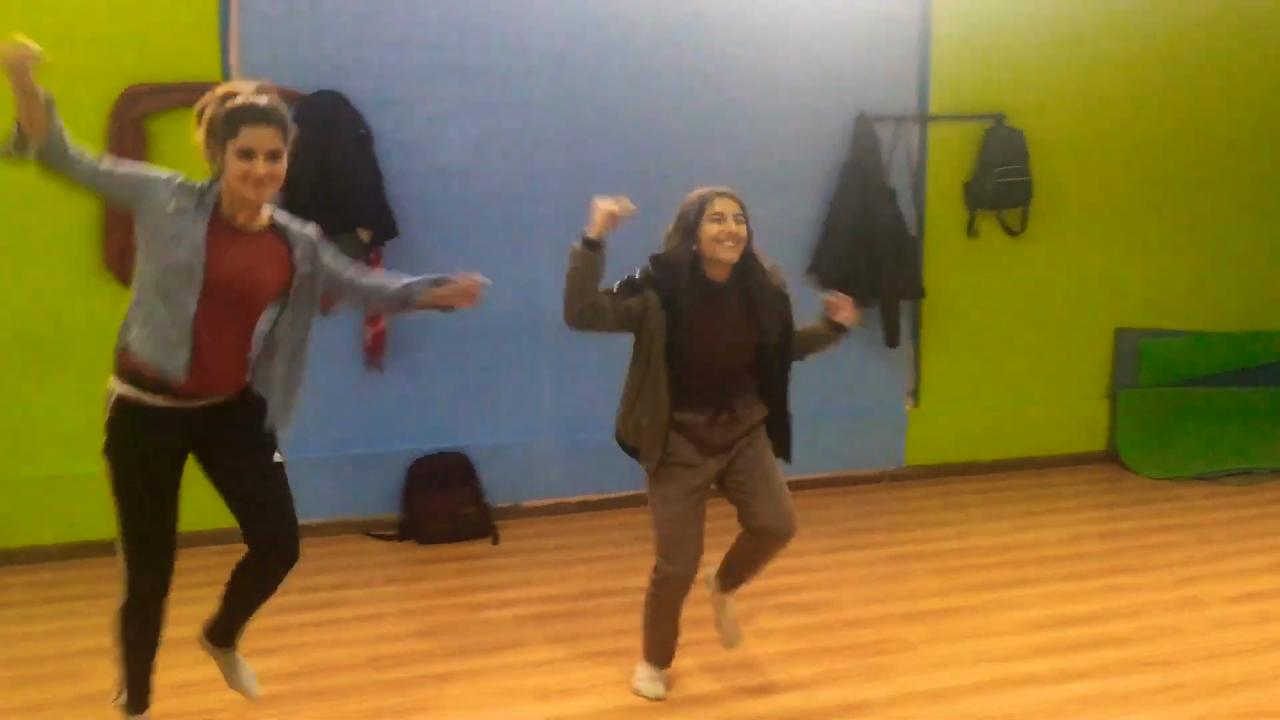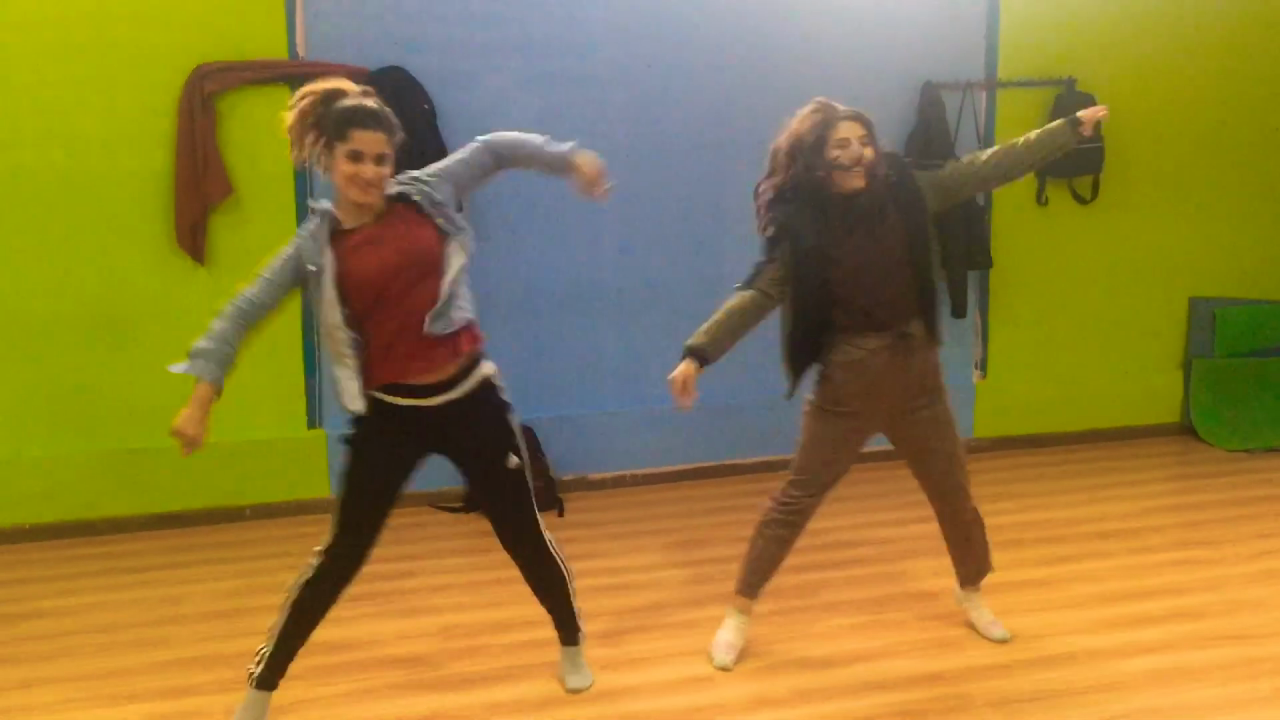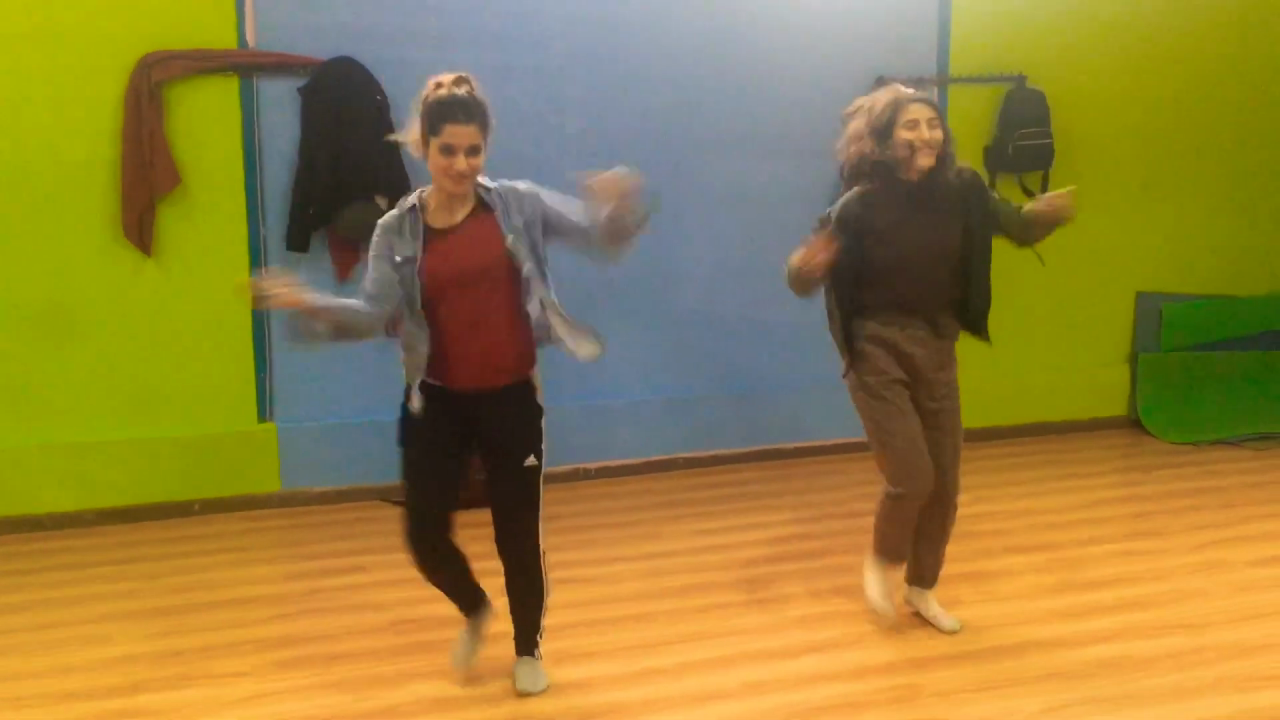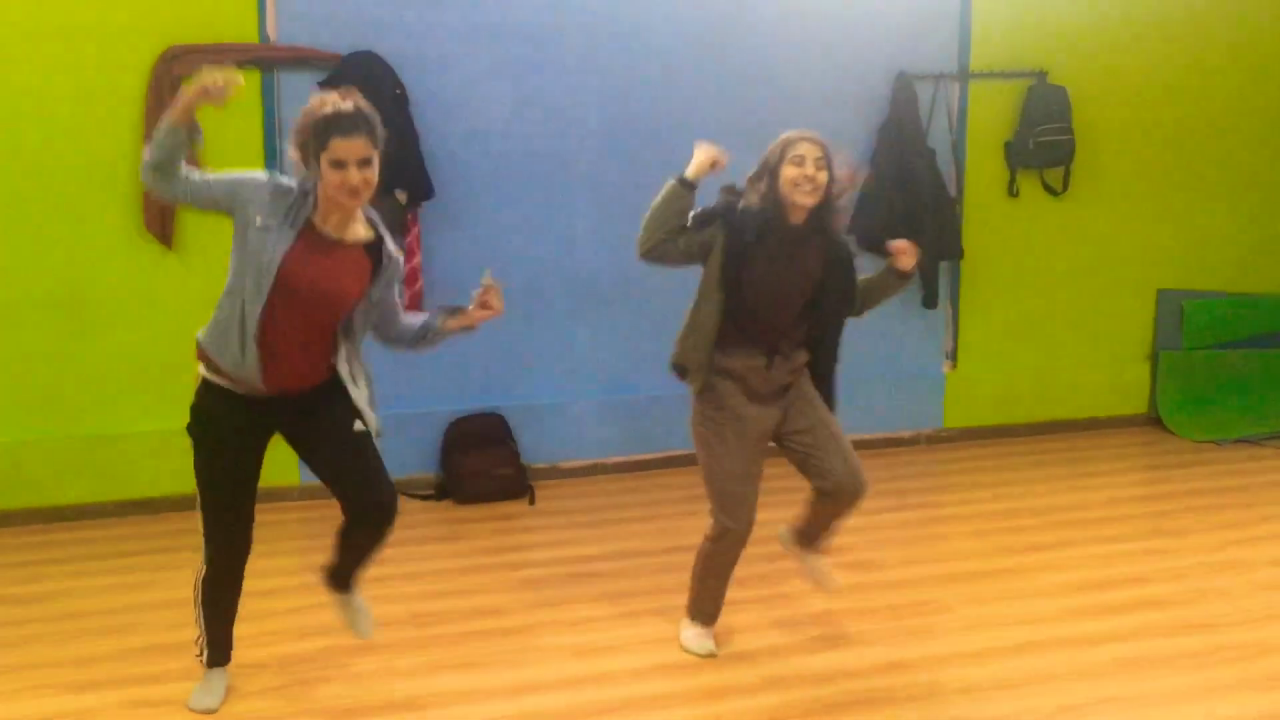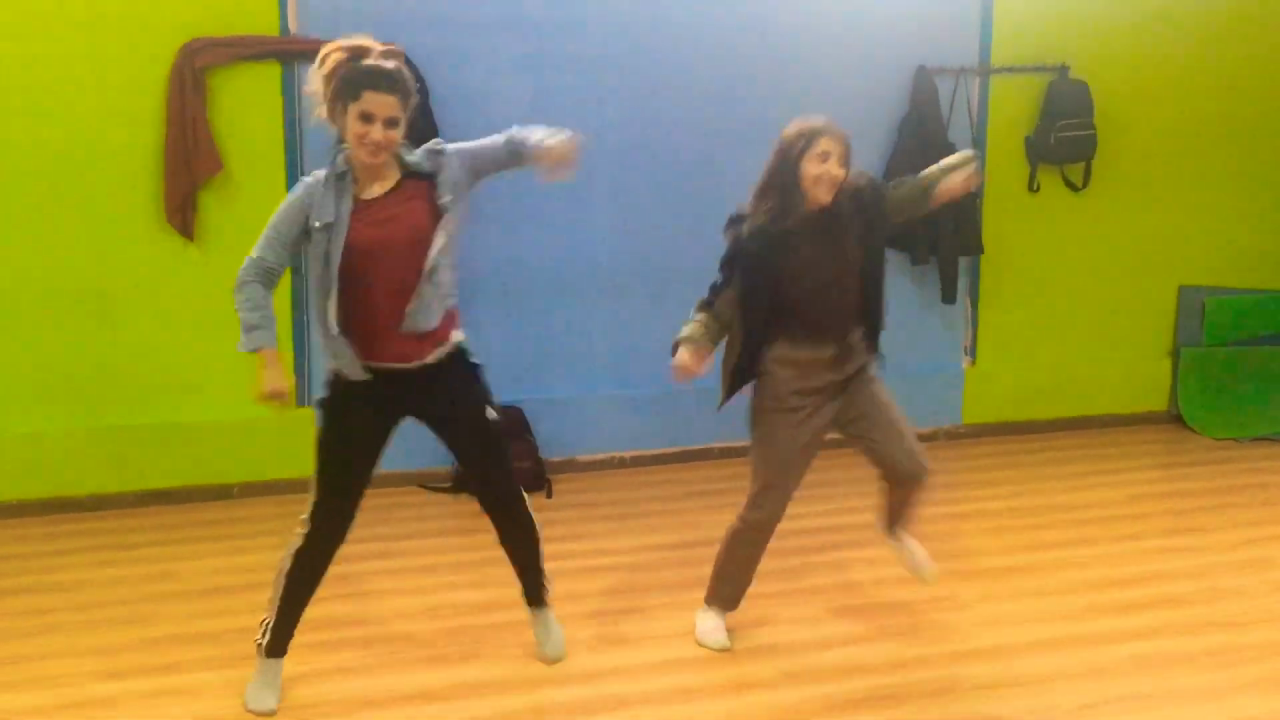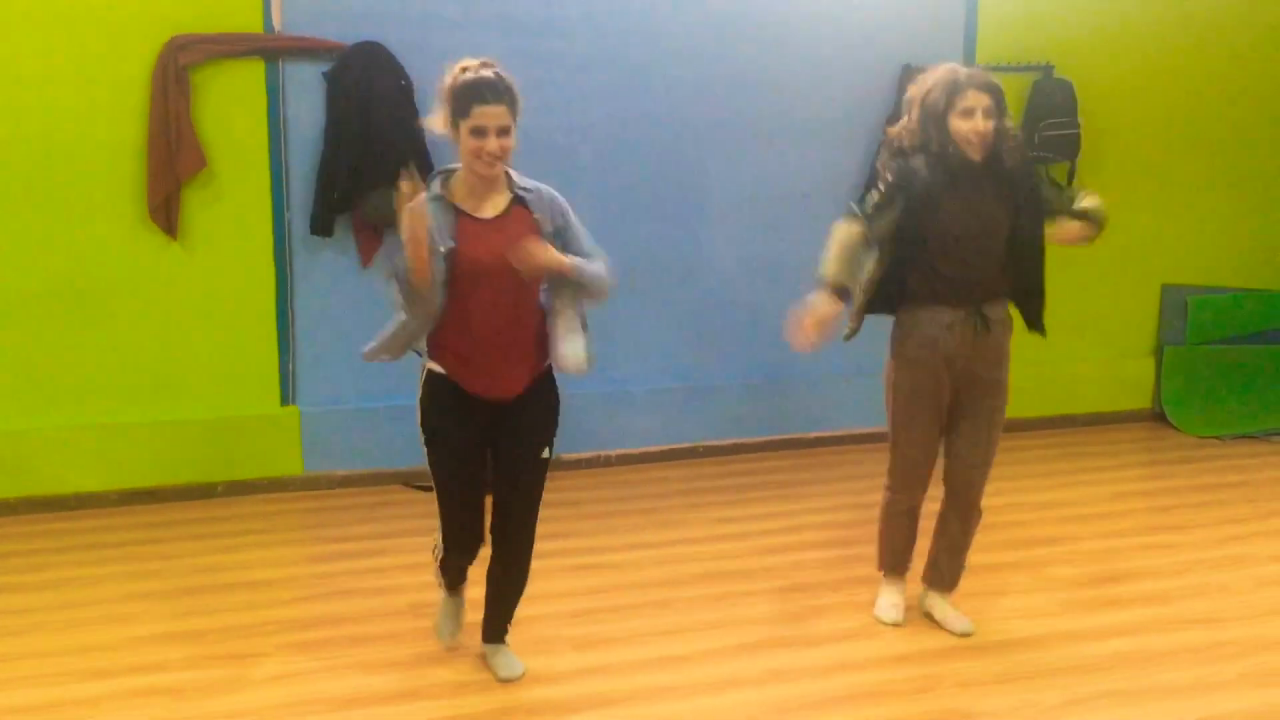
dt=0.7s
person 1, frame 1
left shoulder: (297, 243)
right shoulder: (167, 201)
left elbow: (364, 289)
right elbow: (62, 160)
left wrist: (434, 291)
left hip: (232, 409)
right hip: (147, 411)
left knee: (278, 544)
right knee: (148, 578)
left ankle: (222, 638)
person 1, frame 2
left shoulder: (426, 195)
right shoulder: (314, 247)
left elbow: (494, 148)
right elbow: (241, 316)
left wrist: (570, 157)
right wrist: (198, 397)
left hip: (470, 397)
right hip: (390, 414)
left knee: (523, 535)
right knee: (341, 560)
left ankle: (570, 641)
person 1, frame 3
left shoulder: (517, 204)
right shoulder: (398, 230)
left elbow: (604, 241)
right elbow: (371, 315)
left wrist: (620, 208)
right wrist: (304, 302)
left hip: (509, 398)
right hip: (435, 402)
left knee: (517, 536)
right knee: (426, 540)
left ankle: (528, 650)
right ankle: (474, 613)
person 1, frame 4
left shoulder: (381, 257)
right shoulder: (267, 203)
left elbow: (394, 329)
right elbow: (165, 179)
left wrist: (463, 317)
right wrist: (185, 109)
left hip: (316, 395)
right hip: (230, 394)
left knee: (376, 508)
right knee: (227, 544)
left ankle: (343, 582)
right ankle: (215, 663)
person 1, frame 5
left shoulder: (437, 169)
right shoulder: (315, 196)
left elbow: (517, 143)
right elbow: (253, 278)
left wrist: (550, 144)
right wrist: (267, 357)
left hip: (441, 365)
right hip: (363, 379)
left knee: (501, 491)
right knee: (325, 525)
left ankle: (540, 606)
right ankle: (271, 656)
person 1, frame 6
left shoulder: (542, 201)
right shoulder: (429, 205)
left elbow: (600, 281)
right elbow: (419, 302)
left wrist: (559, 263)
right wrist: (415, 246)
left hip: (530, 391)
right hip: (455, 388)
left knee: (517, 528)
right knee: (461, 524)
left ankle: (496, 635)
right ankle: (452, 595)
person 2, frame 1
left shoulder: (761, 290)
right shoulder: (660, 290)
left elbow: (782, 352)
right elbow: (580, 313)
left wrist: (833, 327)
right wrist: (593, 240)
left hip: (743, 432)
right hip: (679, 441)
left knee: (775, 526)
right knee: (676, 564)
left ankle: (724, 587)
right ankle: (653, 661)
person 2, frame 2
left shoulder: (901, 195)
right shoulder: (800, 226)
left elbow: (985, 170)
right elbow: (754, 299)
left wrist: (1069, 128)
right wrist: (697, 354)
left hip: (915, 372)
right hip: (849, 382)
left knee: (953, 491)
right knee: (797, 499)
left ankle: (973, 594)
right ankle: (739, 615)
person 2, frame 3
left shoulder: (961, 193)
right shoulder: (861, 206)
left elbow: (1023, 227)
right elbow: (804, 281)
left wrist: (1050, 209)
right wrist: (804, 265)
left hip: (937, 355)
right hip: (878, 355)
left knee: (945, 485)
right knee: (911, 481)
left ankle: (921, 591)
right ankle: (882, 562)
person 2, frame 4
left shoulder: (826, 242)
right shoulder: (734, 225)
left elbow: (846, 301)
right elbow: (653, 248)
left wrist: (894, 272)
right wrist: (688, 179)
left hip: (791, 382)
right hip: (728, 384)
left knee: (845, 483)
right knee: (733, 520)
left ankle: (806, 543)
right ankle: (699, 618)
person 2, frame 5
left shoulder: (865, 205)
right shoulder: (758, 235)
left elbow: (929, 187)
right elbow: (715, 312)
left wrist: (956, 175)
right wrist: (690, 347)
left hip: (851, 368)
right hip: (789, 377)
left knee: (909, 467)
right knee: (765, 507)
left ankle: (897, 528)
right ankle: (716, 607)
person 2, frame 6
left shoulder: (1014, 174)
right shoulder: (912, 176)
left elbow: (1077, 205)
right elbow: (855, 232)
left wrist: (1084, 217)
right wrist: (830, 292)
left hip: (989, 343)
right hip: (924, 343)
left knee: (968, 484)
right knee: (911, 476)
left ankle: (939, 591)
right ankle: (891, 580)
